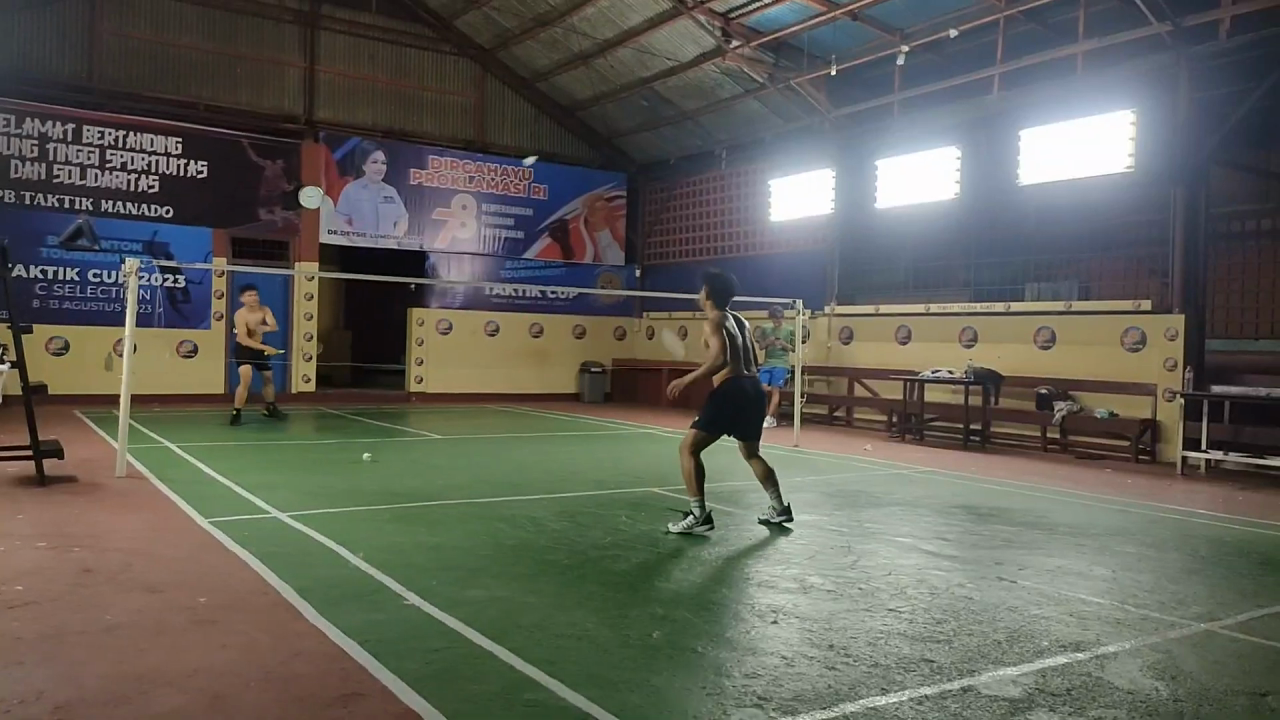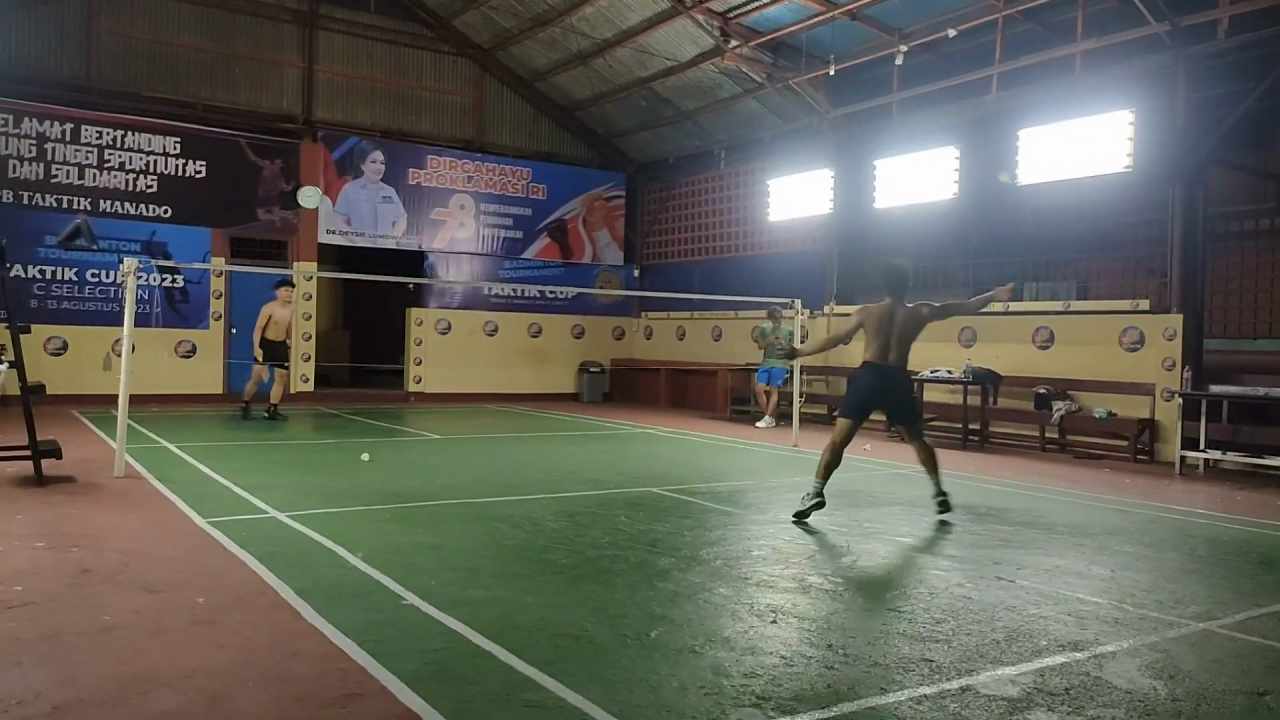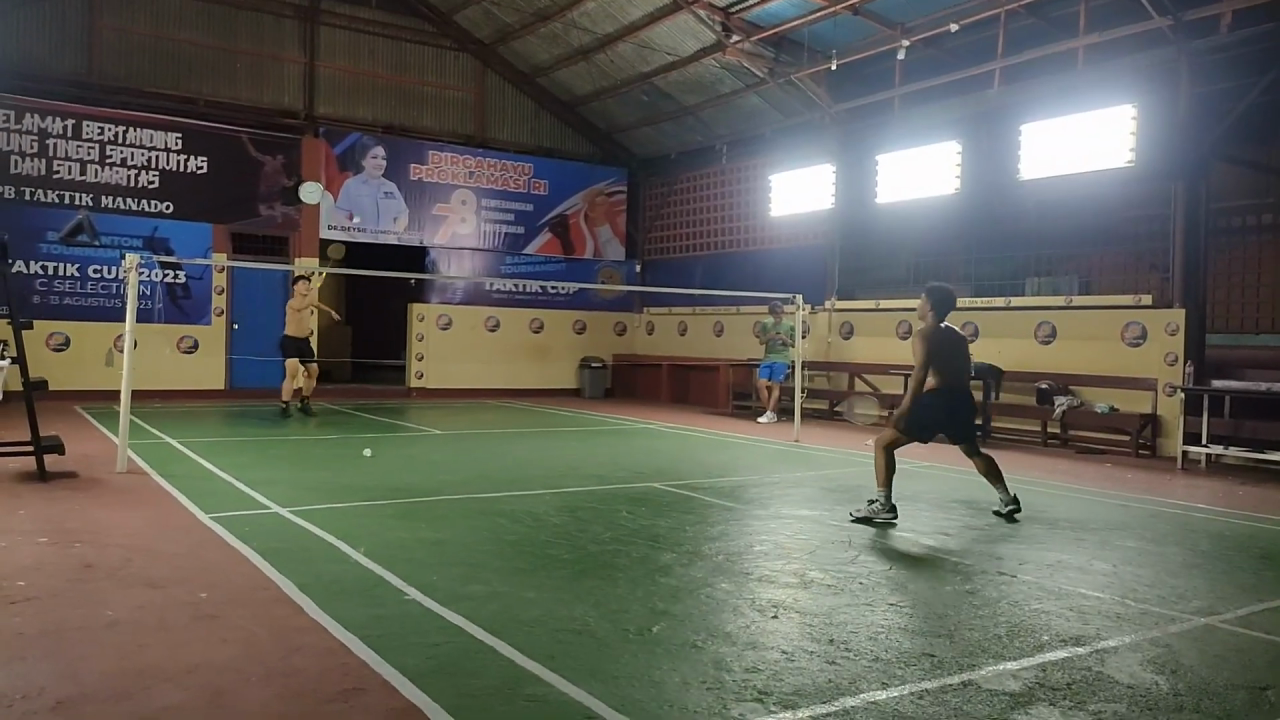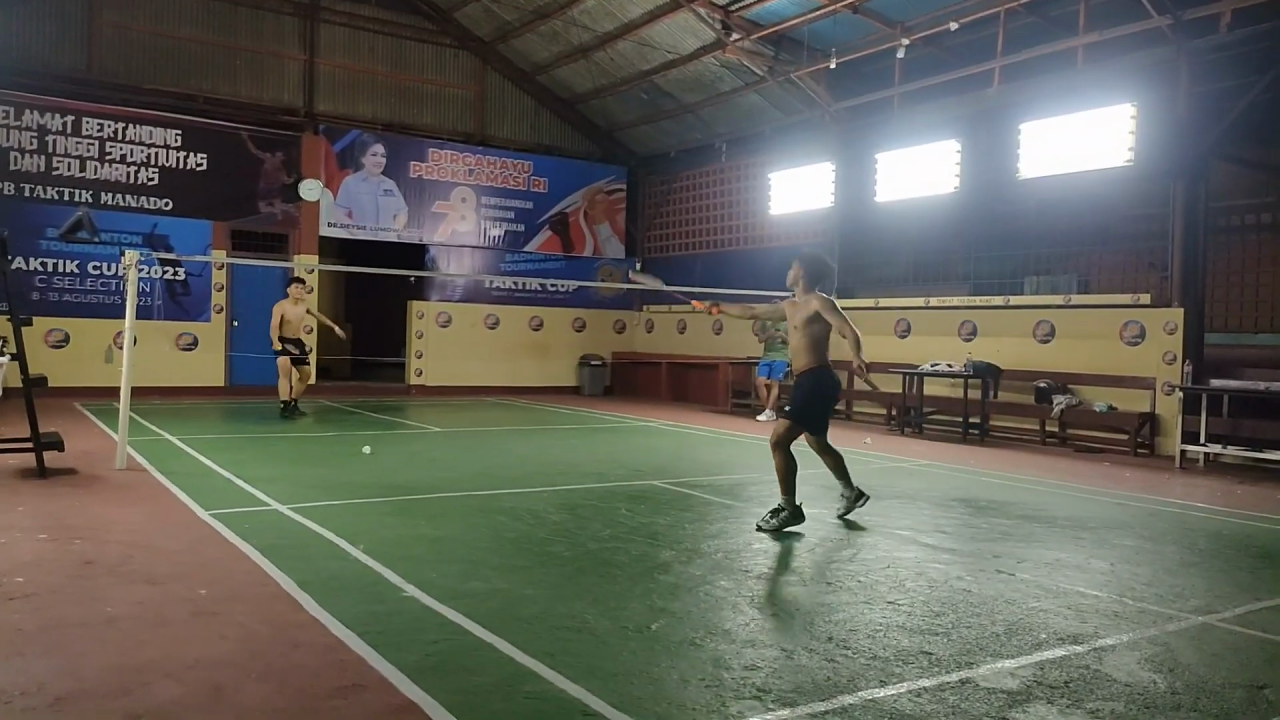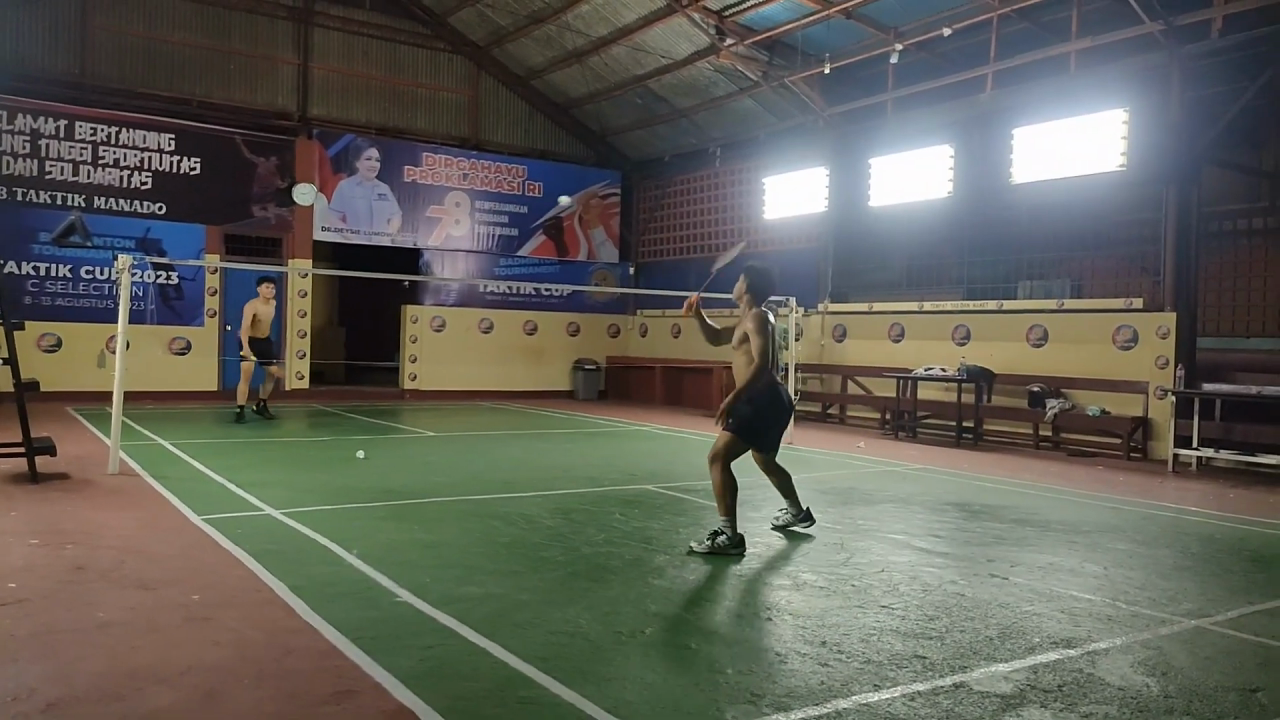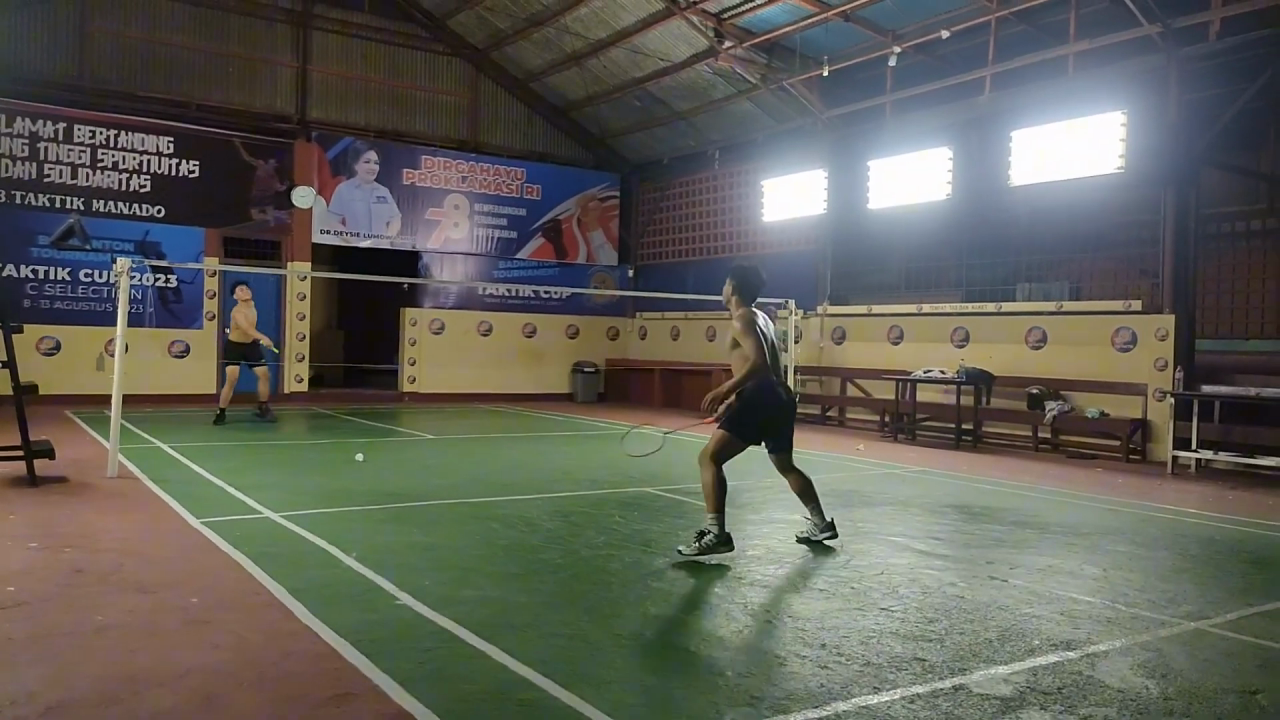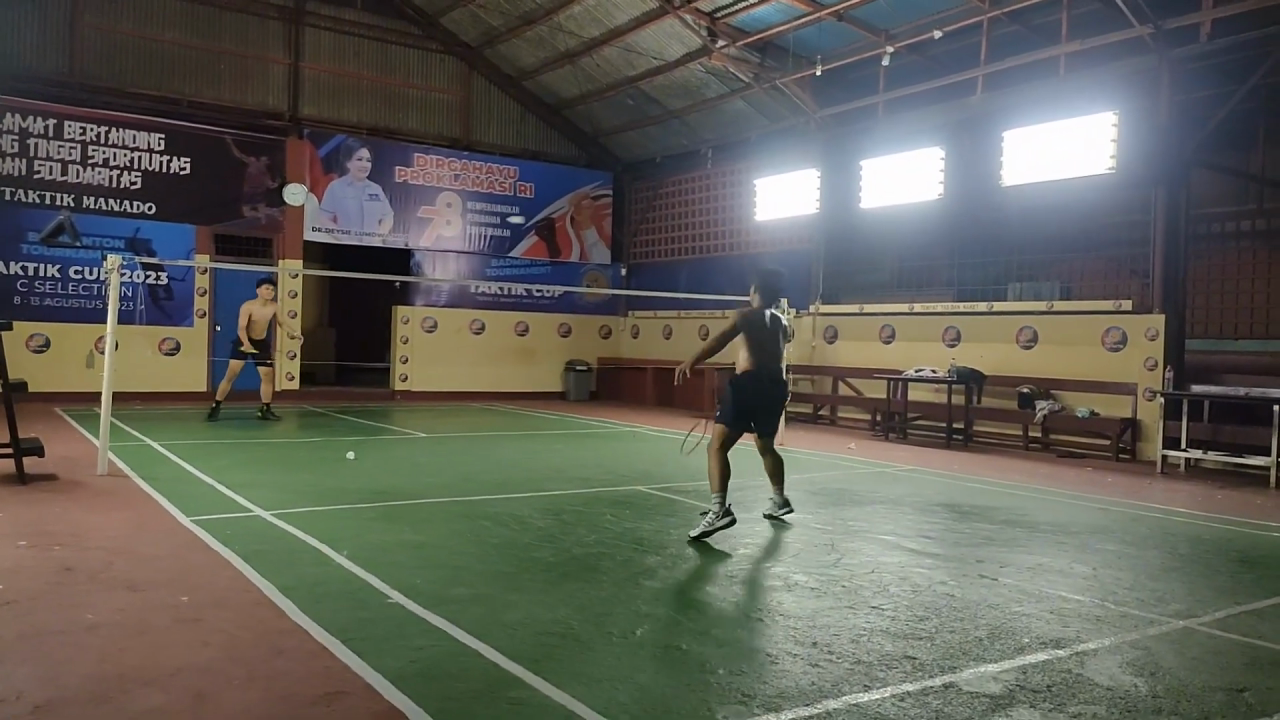
dt=0.7s
person 1, frame 1
left shoulder: (714, 322)
right shoulder: (739, 321)
left elbow: (720, 359)
left wrist: (688, 380)
left hip: (731, 392)
right hip: (753, 391)
left knee: (689, 448)
right knee: (751, 453)
left ankle: (699, 514)
right ankle: (780, 508)
person 1, frame 2
left shoulder: (868, 313)
right shoulder: (920, 313)
left elbow: (837, 339)
right elbow: (962, 308)
left wrist: (801, 352)
right wrist: (994, 296)
left hip: (869, 377)
right hip: (899, 382)
left knee: (840, 438)
right knee: (916, 439)
left ankle: (815, 494)
right ankle: (938, 492)
person 1, frame 3
left shoulder: (924, 334)
right shoulder: (958, 336)
left elbow: (920, 370)
left wrist: (905, 406)
left hip: (936, 399)
right hip: (962, 399)
left knee: (884, 443)
right knee: (973, 452)
left ankle: (883, 503)
right ankle: (1007, 500)
person 1, frame 4
left shoulder: (820, 302)
right shoulder: (790, 307)
left elbow: (851, 333)
right elbow: (754, 311)
left wrist: (857, 357)
right wrist: (720, 307)
left hip: (816, 382)
right hip: (809, 383)
left knee: (779, 441)
right knee: (819, 445)
left ankle: (788, 508)
right ankle: (850, 493)
person 1, frame 5
left shoulder: (756, 317)
right shoulder: (747, 319)
left elbow: (761, 364)
right elbow: (715, 336)
left wrist: (731, 398)
right wrist: (698, 314)
left hip: (763, 400)
right hip: (771, 400)
left knee: (718, 458)
right knee: (764, 461)
left ankle: (729, 535)
right ankle: (797, 512)
person 1, frame 6
left shoulder: (743, 319)
right shoulder: (762, 318)
left elbow: (760, 364)
left wrist: (724, 390)
right wrist: (733, 400)
left hip: (761, 399)
right hip: (782, 398)
left knee: (710, 458)
right knee: (785, 465)
left ankle: (715, 533)
right ankle: (820, 524)
person 1, frame 7
left shoulder: (748, 315)
right shoulder: (781, 322)
left elbow: (722, 338)
left wrist: (692, 361)
left hip: (751, 383)
right hip: (775, 386)
left knee: (717, 447)
right knee: (765, 446)
left ankle: (719, 510)
right ankle: (779, 501)
